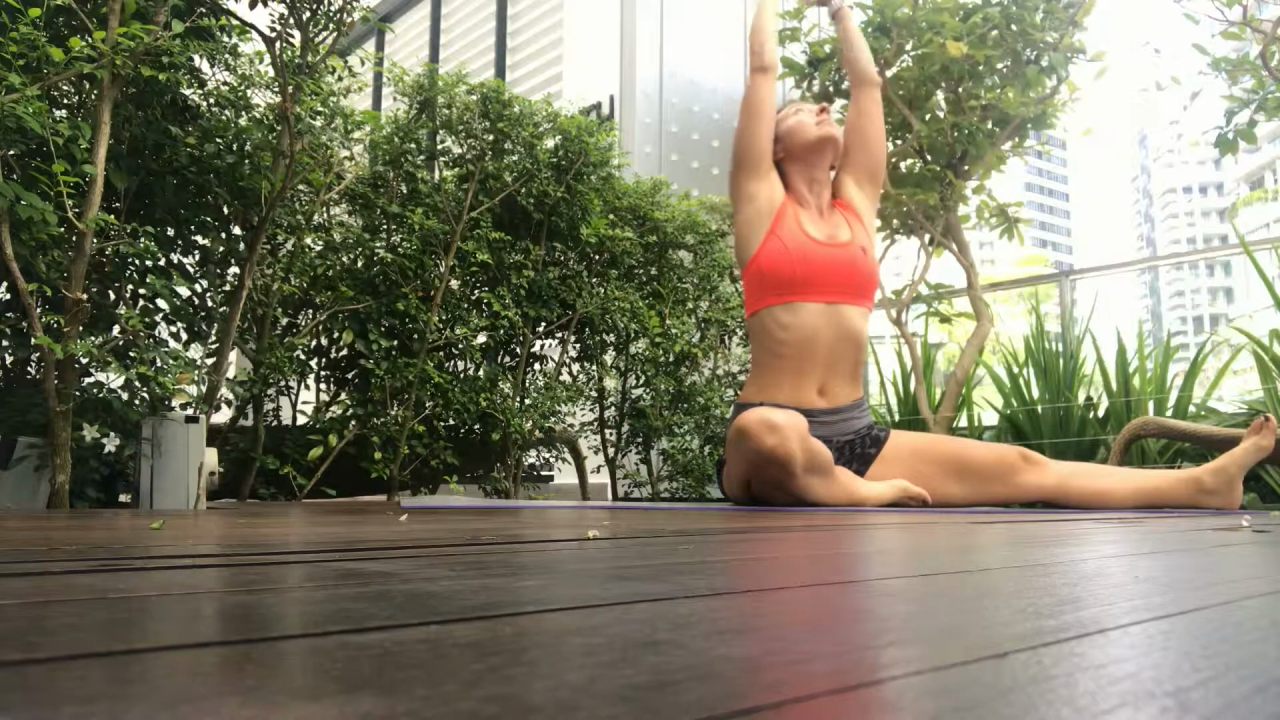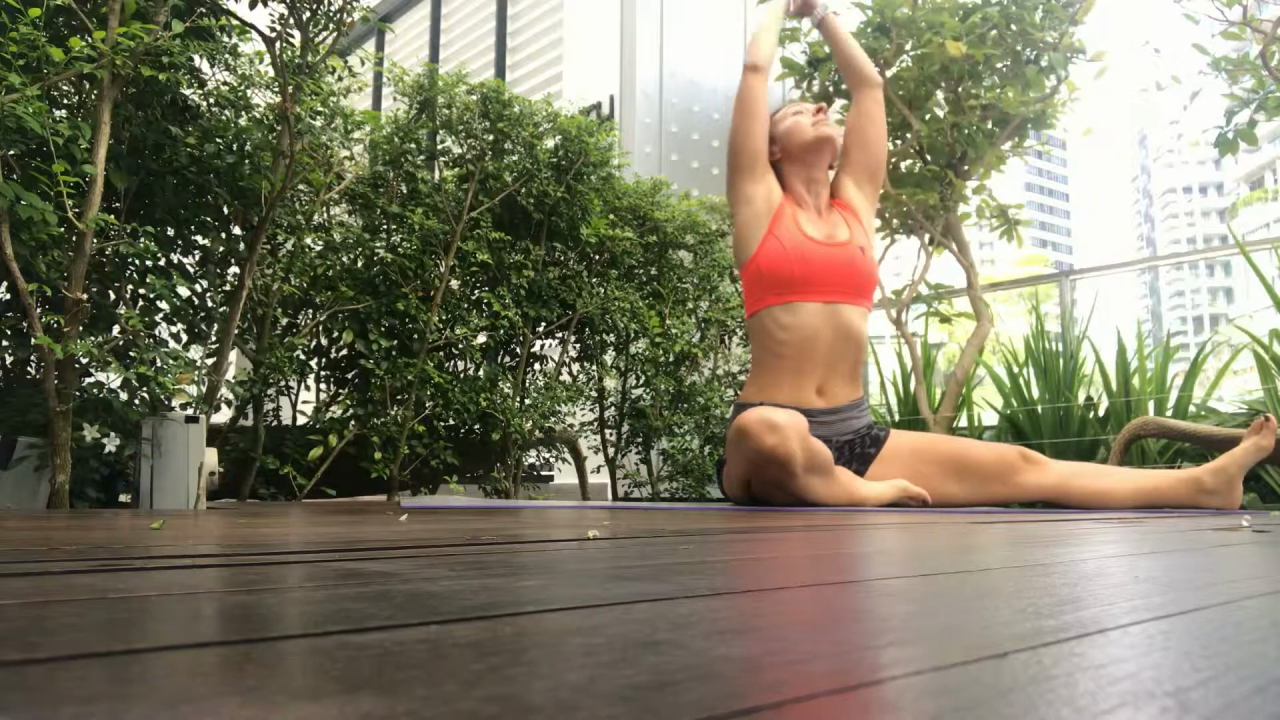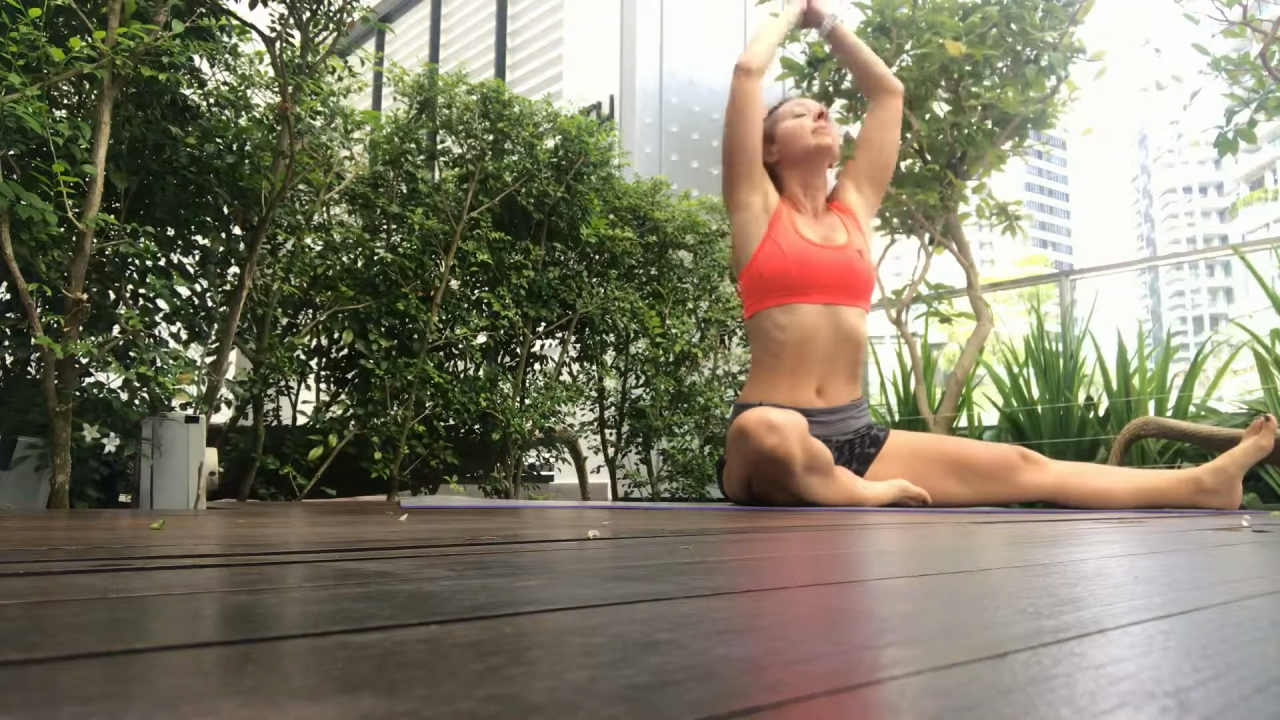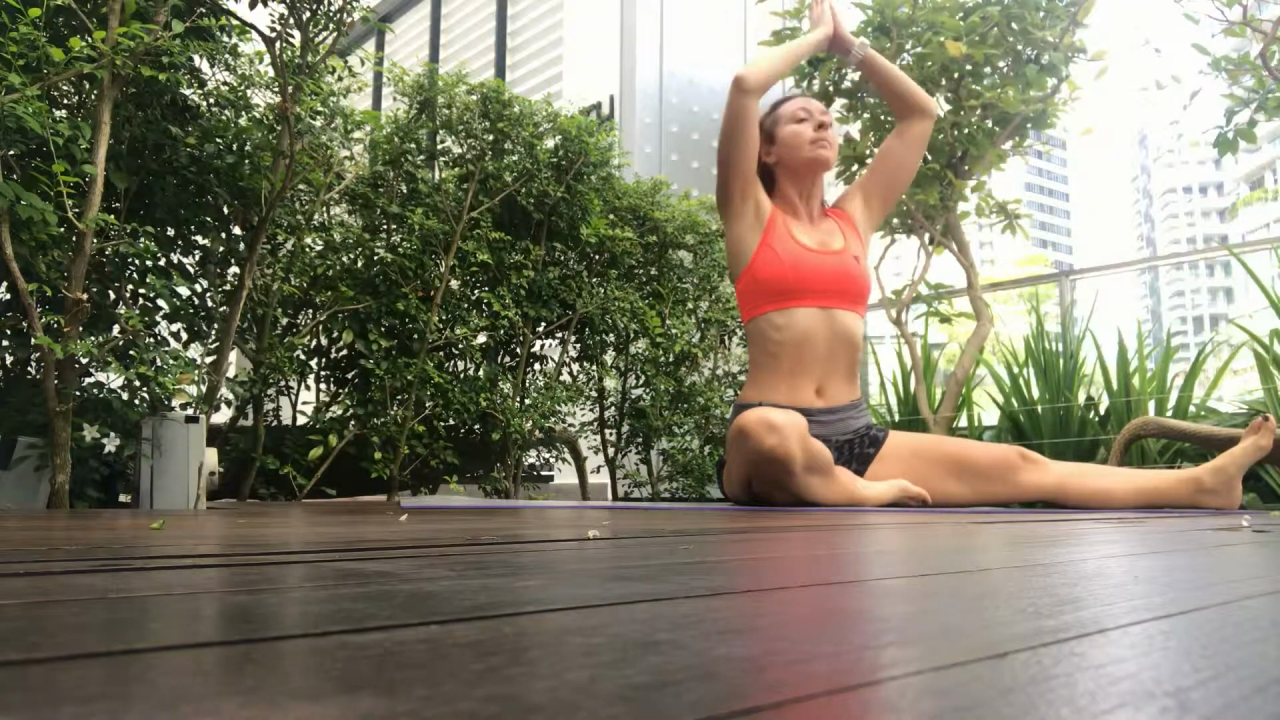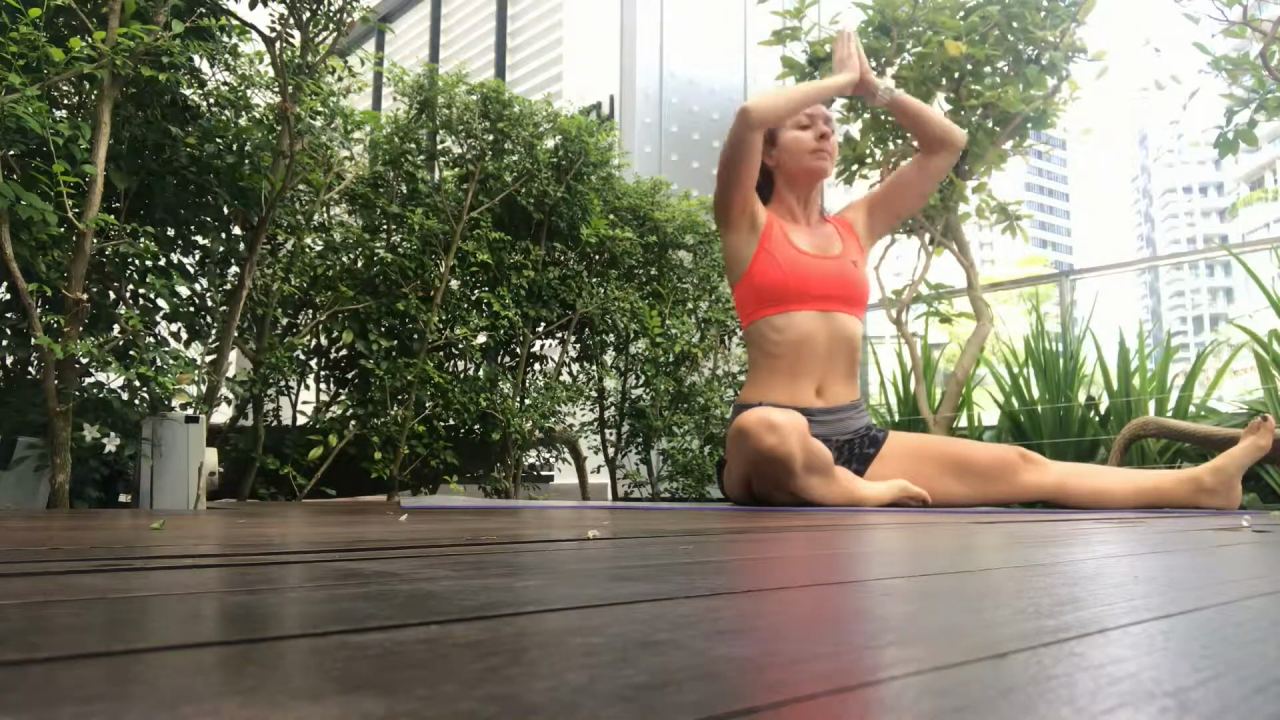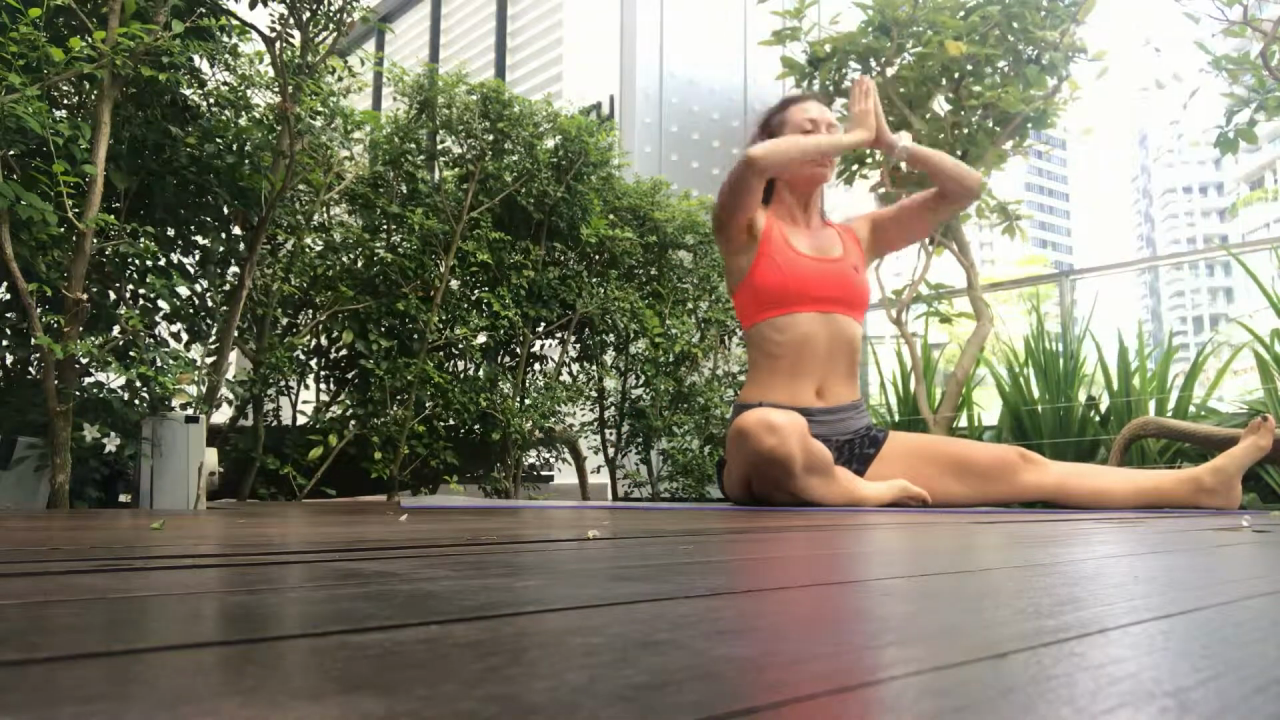
dt=0.2s
person 1, frame 1
left shoulder: (857, 204)
right shoulder: (762, 203)
left elbow: (867, 83)
right elbow: (762, 71)
left hip: (853, 436)
right hip: (770, 446)
left knee: (1024, 468)
right knee: (766, 432)
right ankle: (861, 496)
person 1, frame 2
left shoulder: (855, 206)
right shoulder: (760, 204)
left elbow: (868, 84)
right elbow: (755, 69)
left hip: (853, 435)
right hip: (770, 445)
left knee: (1023, 467)
right knee: (767, 431)
right ankle: (859, 496)
person 1, frame 3
left shoulder: (853, 212)
right shoulder: (757, 209)
left elbow: (888, 92)
right elbow: (746, 72)
left hip: (852, 434)
right hip: (771, 437)
left knee: (1023, 467)
right knee: (768, 434)
right ankle: (861, 497)
person 1, frame 4
left shoulder: (853, 220)
right shoulder: (751, 216)
left elbow: (921, 114)
right elbow: (743, 87)
left wrist: (851, 48)
left hip: (852, 436)
right hip: (772, 445)
left knee: (1022, 467)
right knee: (768, 432)
right ankle: (864, 494)
person 1, frame 5
left shoulder: (856, 228)
right shoulder: (747, 223)
left elbow: (948, 143)
right elbow: (749, 117)
left wrist: (873, 87)
right wrist: (837, 80)
left hip: (853, 436)
right hip: (772, 445)
left knee: (1022, 467)
right knee: (768, 433)
left ankle: (1198, 487)
right ankle: (863, 494)
person 1, frame 6
left shoulder: (858, 235)
right shoulder: (746, 229)
left elbow: (968, 186)
right elbow: (755, 159)
left wrist: (887, 138)
right wrist: (856, 134)
left hip: (853, 436)
right hip: (771, 445)
left knee: (1021, 466)
right knee: (768, 435)
left ankle: (1198, 486)
right ankle: (864, 496)
